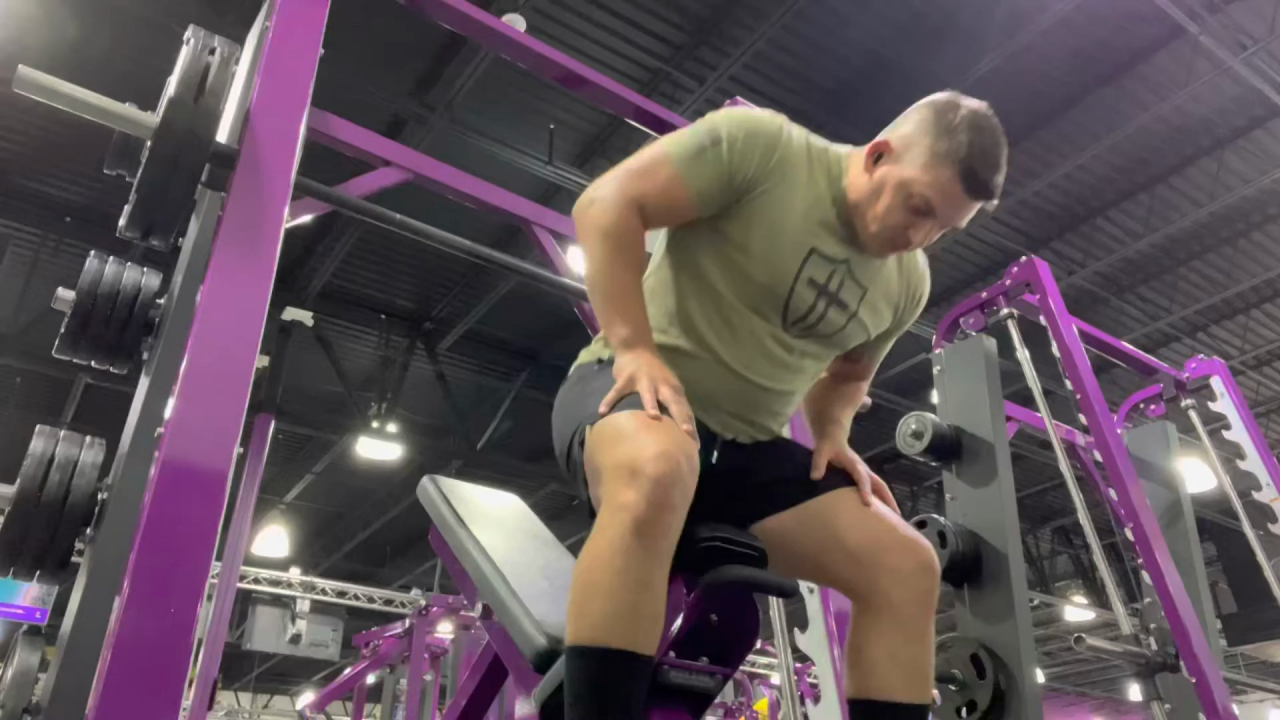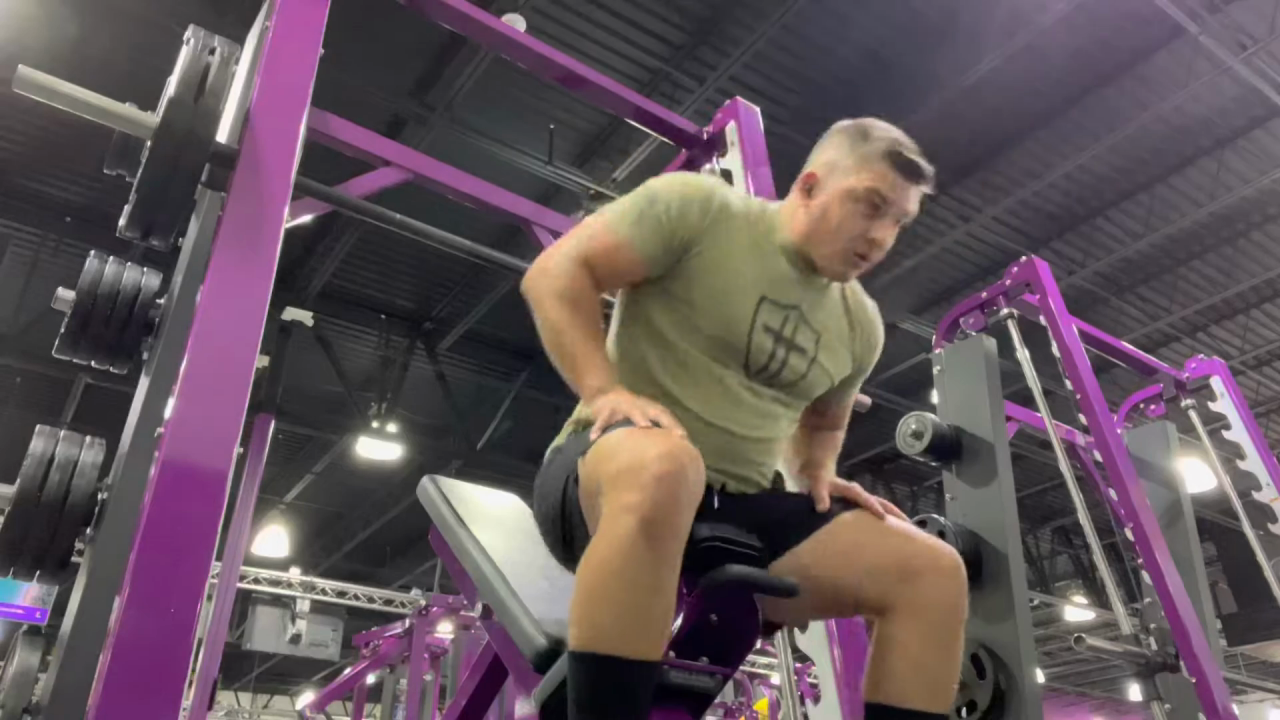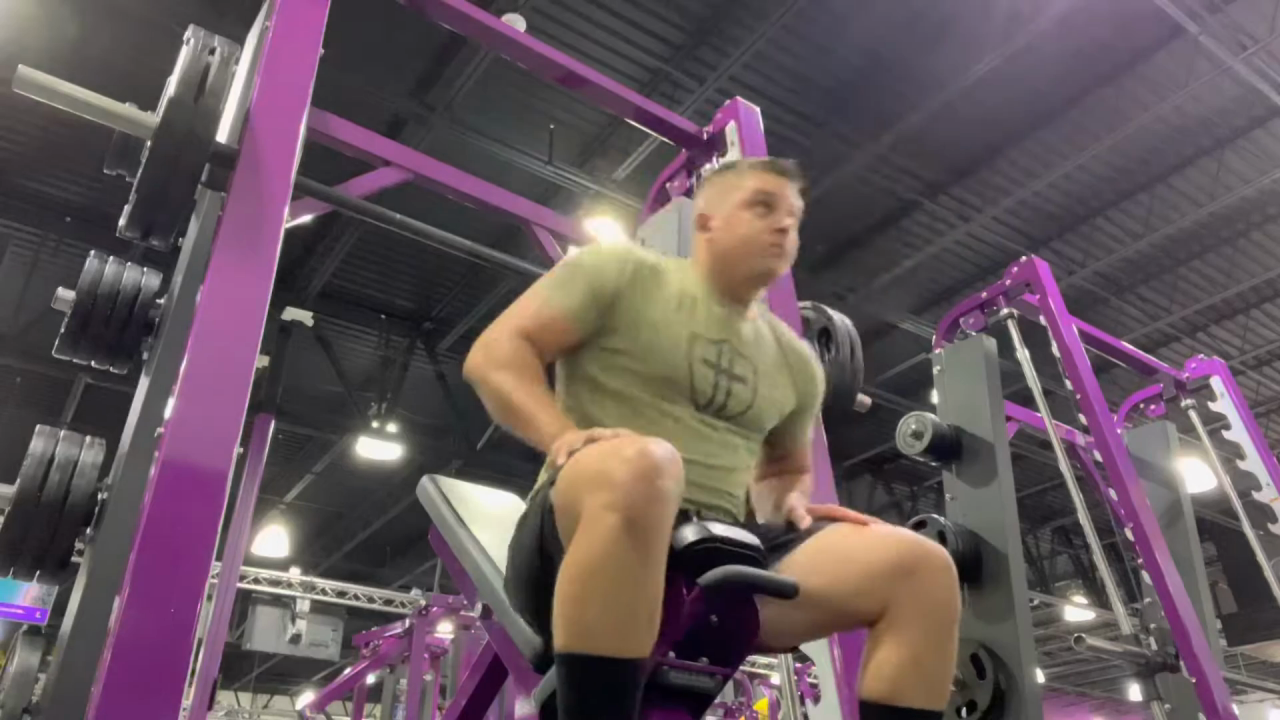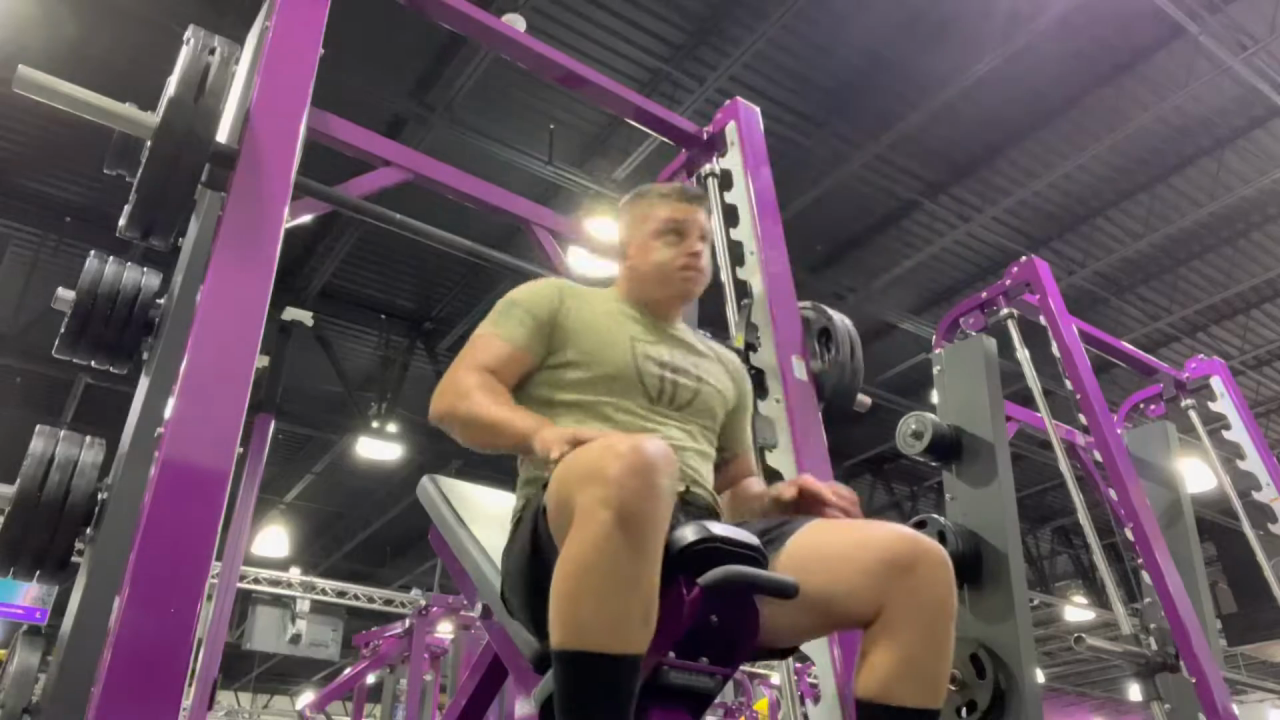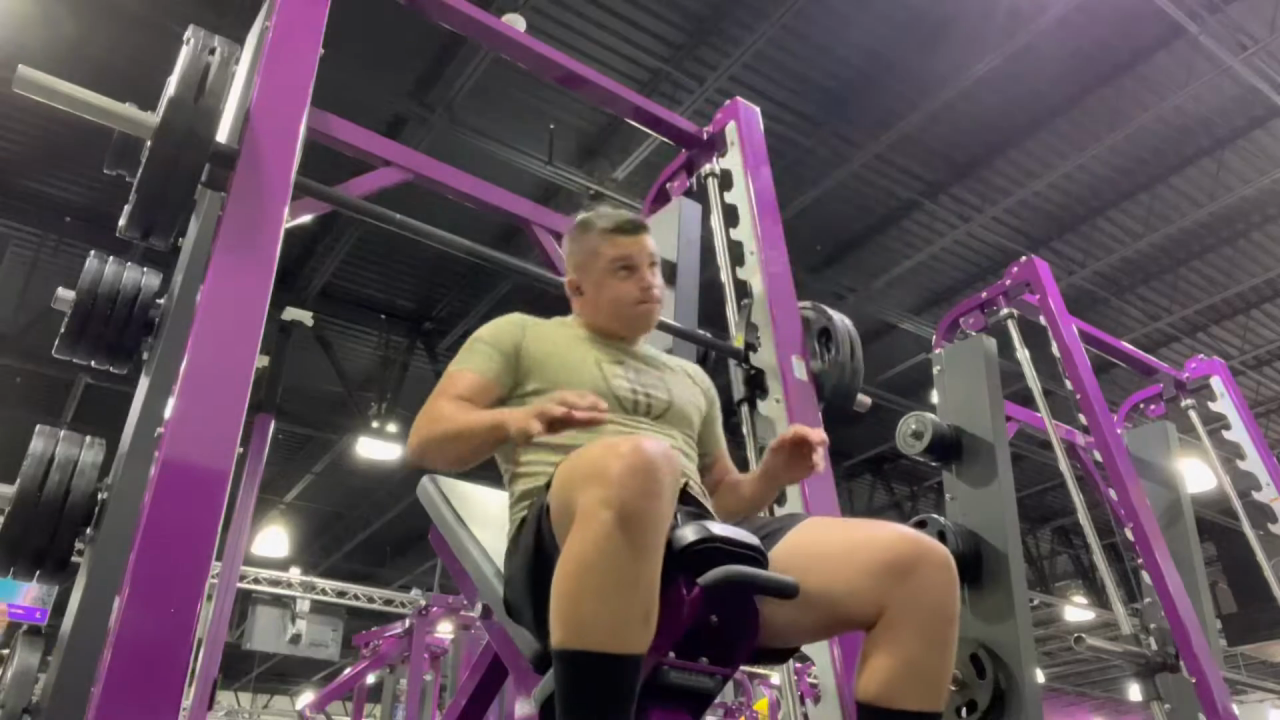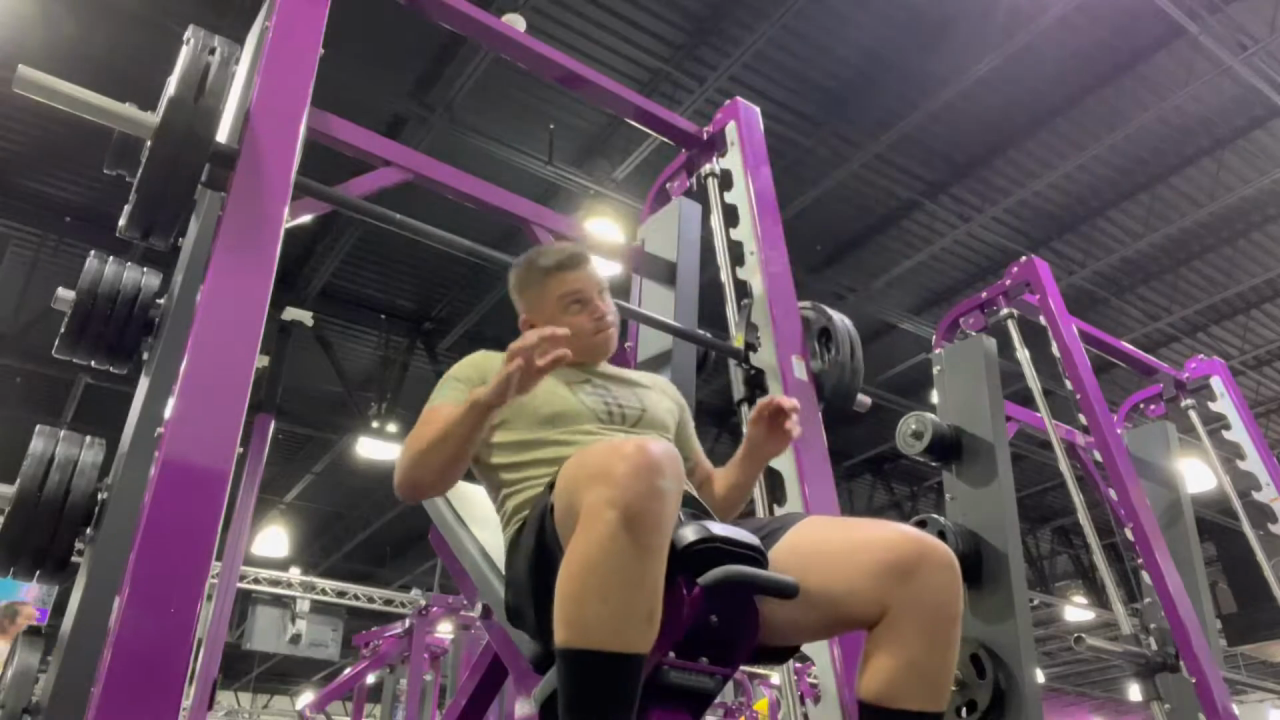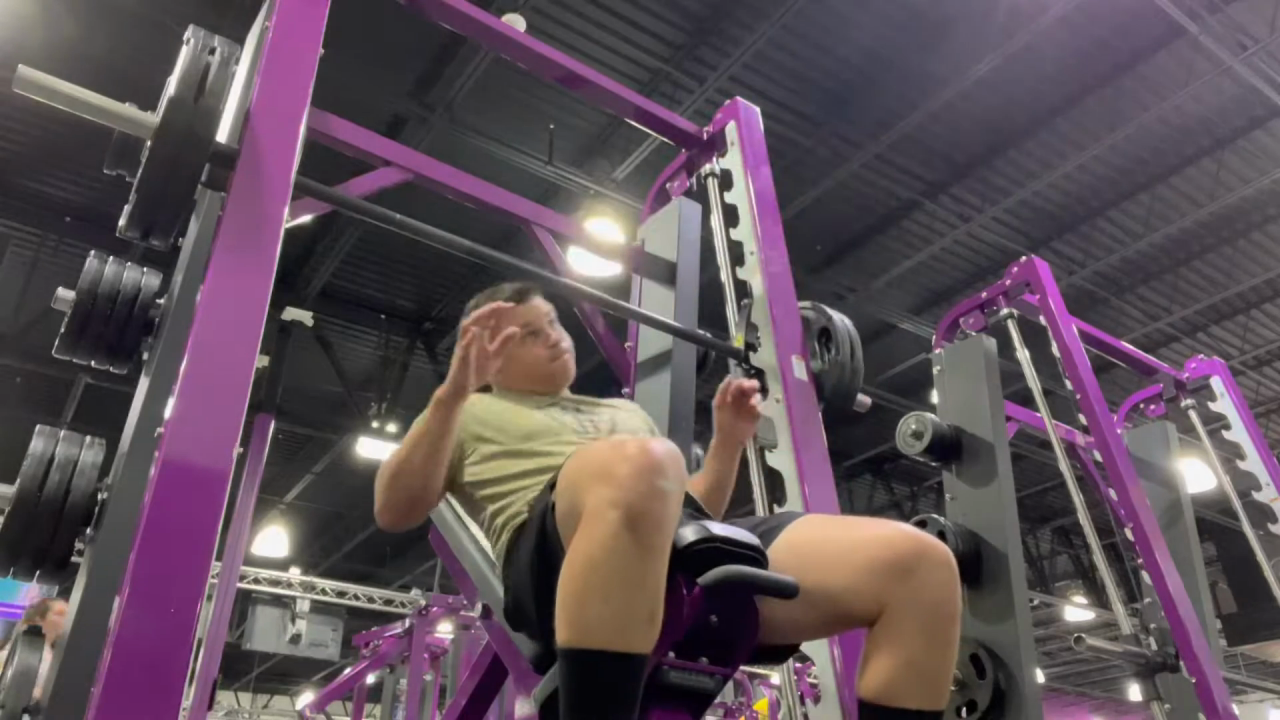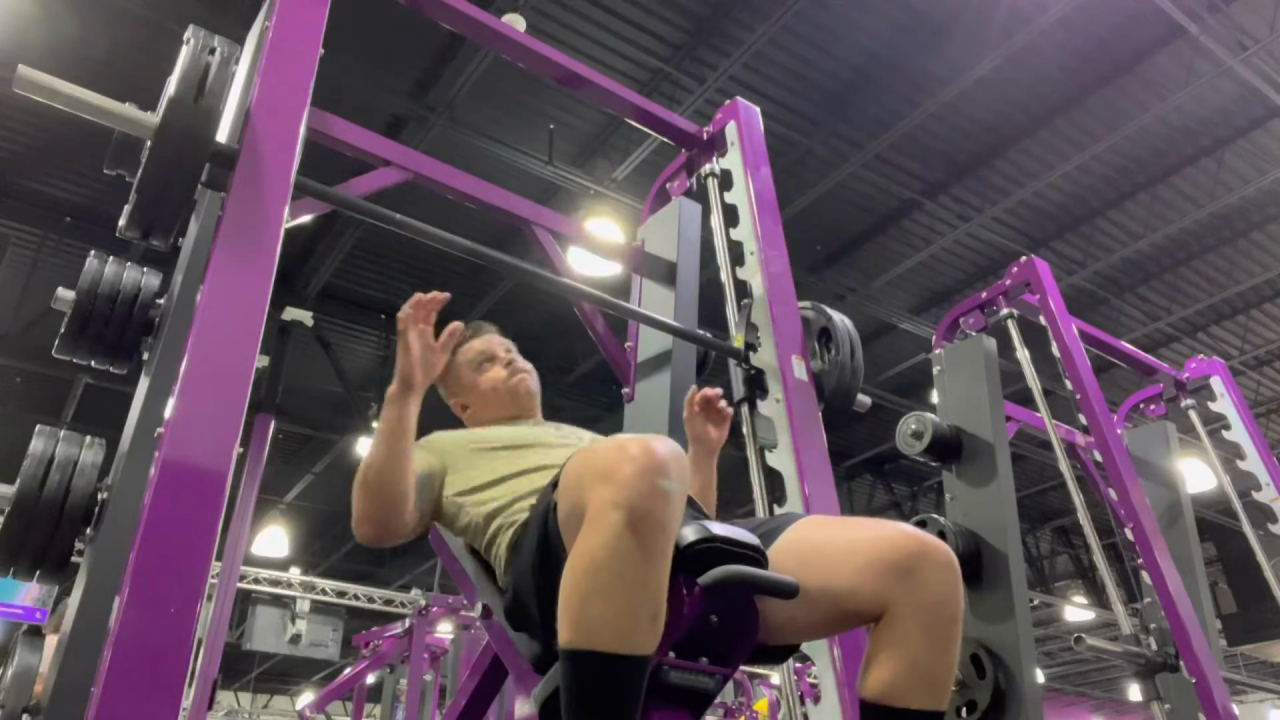
dt=0.2s
person 1, frame 1
left shoulder: (907, 283)
right shoulder: (762, 146)
right elbow: (607, 204)
left wrist: (832, 438)
right wrist: (633, 346)
left hip: (745, 444)
right hip: (631, 400)
left knee: (904, 564)
right knee: (658, 468)
person 1, frame 2
left shoulder: (859, 325)
right shoulder: (698, 209)
right elbow: (557, 271)
left wrist: (819, 474)
right wrist: (606, 391)
left hip: (739, 519)
right hip: (614, 492)
left knee: (932, 572)
right knee: (662, 467)
person 1, frame 3
left shoulder: (792, 362)
right shoulder: (618, 273)
right elbow: (493, 356)
left wrist: (799, 509)
right wrist: (564, 435)
right hip: (590, 528)
left knee: (922, 569)
right knee: (638, 466)
person 1, frame 4
left shoulder: (723, 367)
right shoulder: (553, 304)
right elbow: (453, 399)
left wrist: (781, 497)
right wrist: (544, 433)
right hip: (573, 538)
left knee: (917, 564)
right knee: (633, 465)
person 1, frame 5
left shoulder: (689, 380)
right shoulder: (518, 338)
right elbow: (427, 440)
left wrist: (773, 474)
right wrist: (522, 419)
right hip: (573, 548)
left knee: (919, 566)
right knee: (636, 465)
person 1, frame 6
left shoulder: (657, 391)
right shoulder: (485, 370)
right elbow: (412, 480)
left wrist: (755, 452)
right wrist: (495, 394)
right hip: (567, 551)
left knee: (921, 565)
right knee: (638, 467)
person 1, frame 7
left shoulder: (623, 414)
right shoulder: (470, 417)
right elbow: (395, 510)
left wrist: (730, 438)
right wrist: (453, 390)
right hip: (558, 554)
left knee: (920, 564)
right knee: (640, 465)
person 1, frame 8
left shoulder: (600, 441)
right shoulder: (447, 452)
right elbow: (377, 525)
left wrist: (704, 454)
right wrist: (407, 389)
right hip: (558, 555)
left knee: (923, 564)
right knee: (643, 466)
